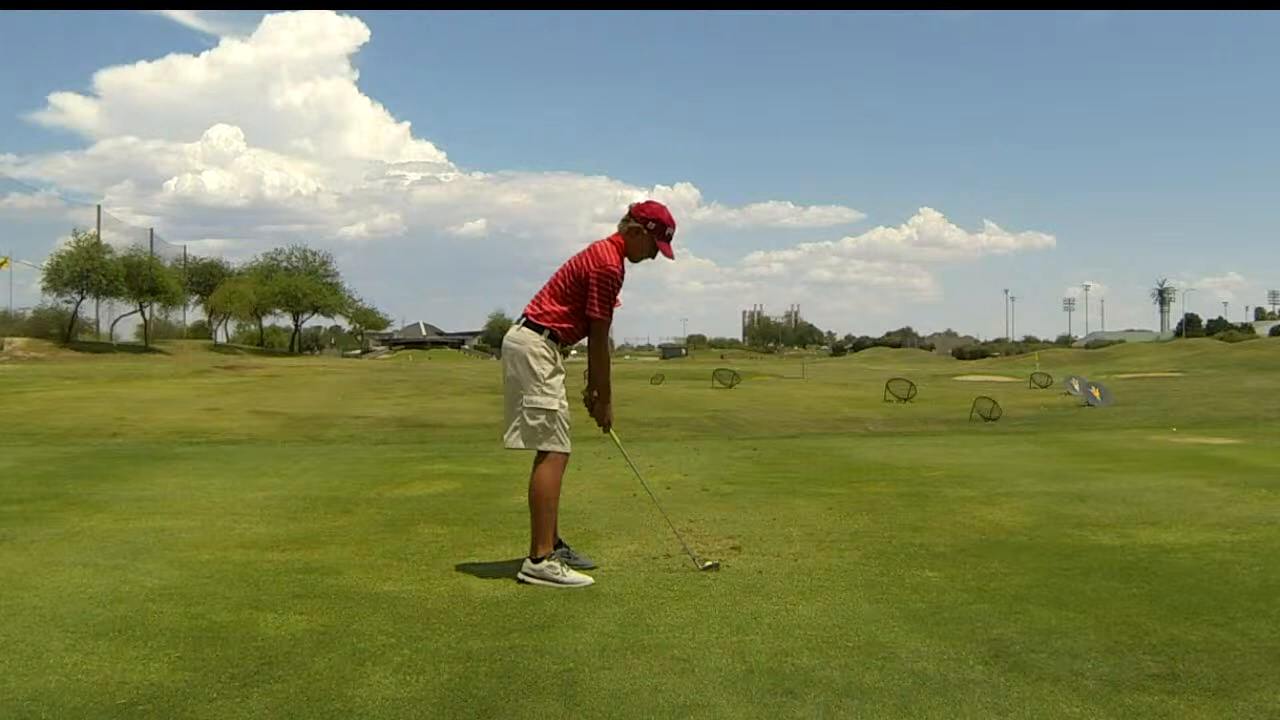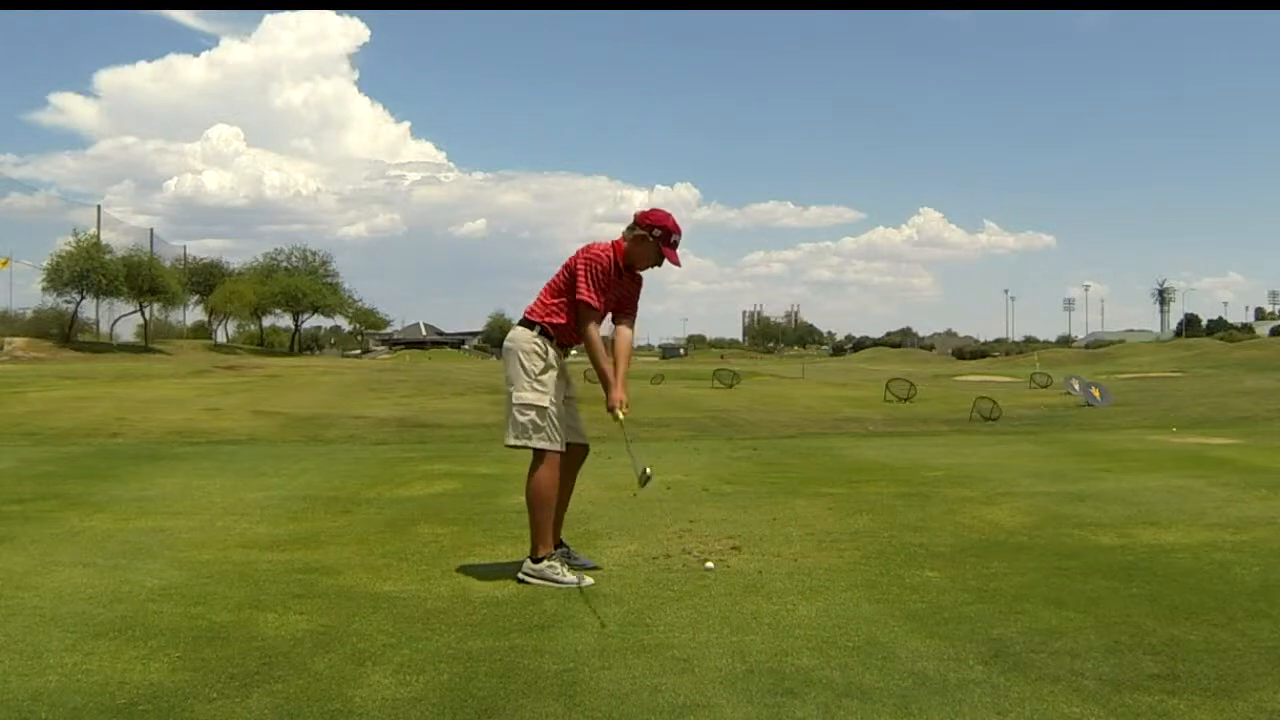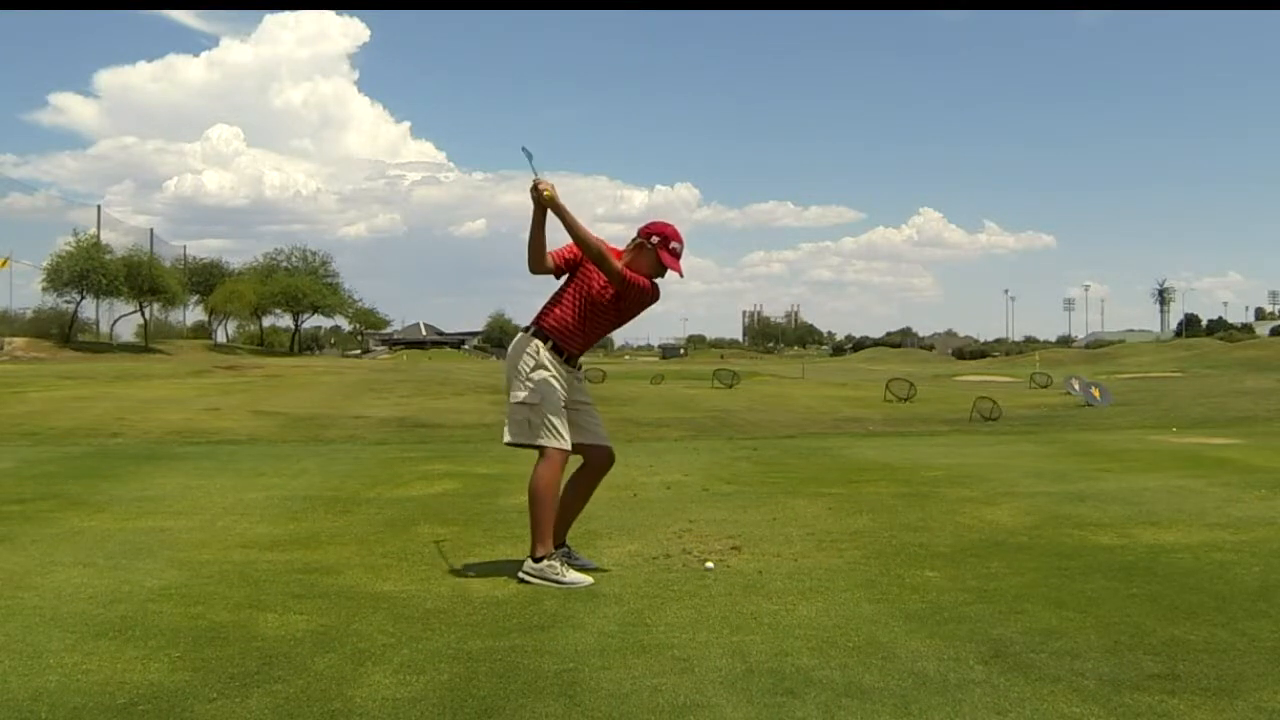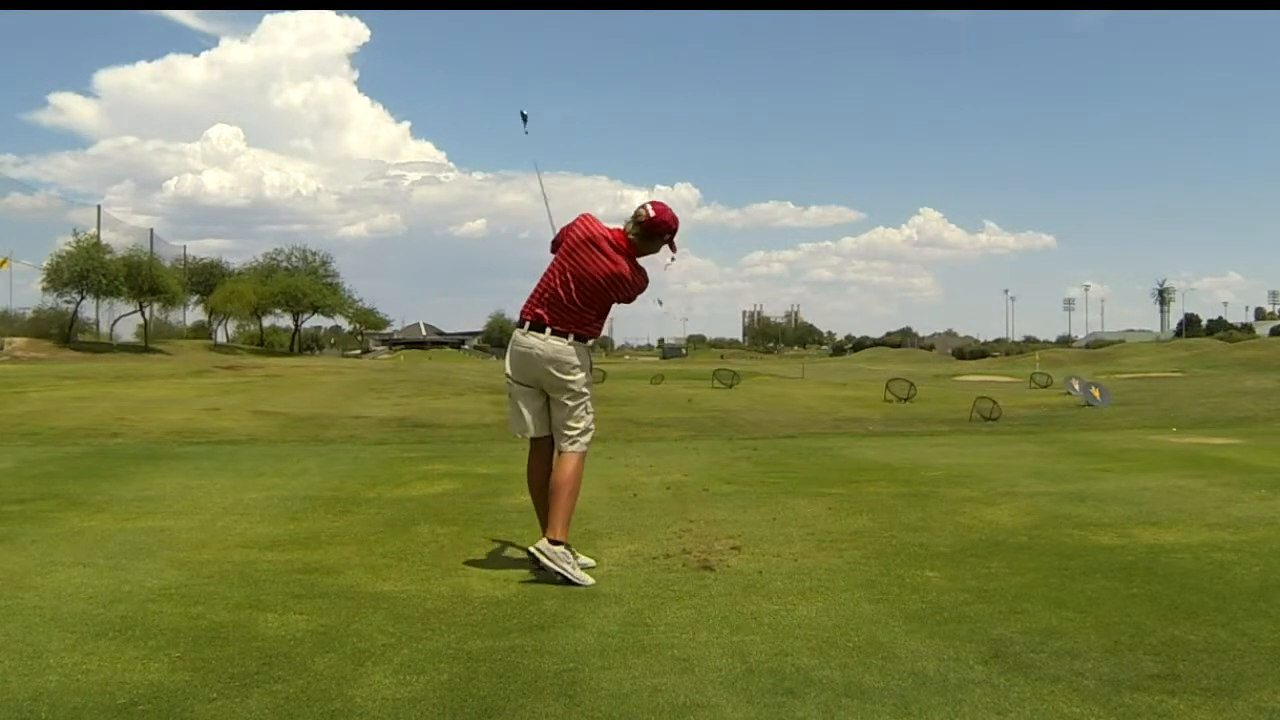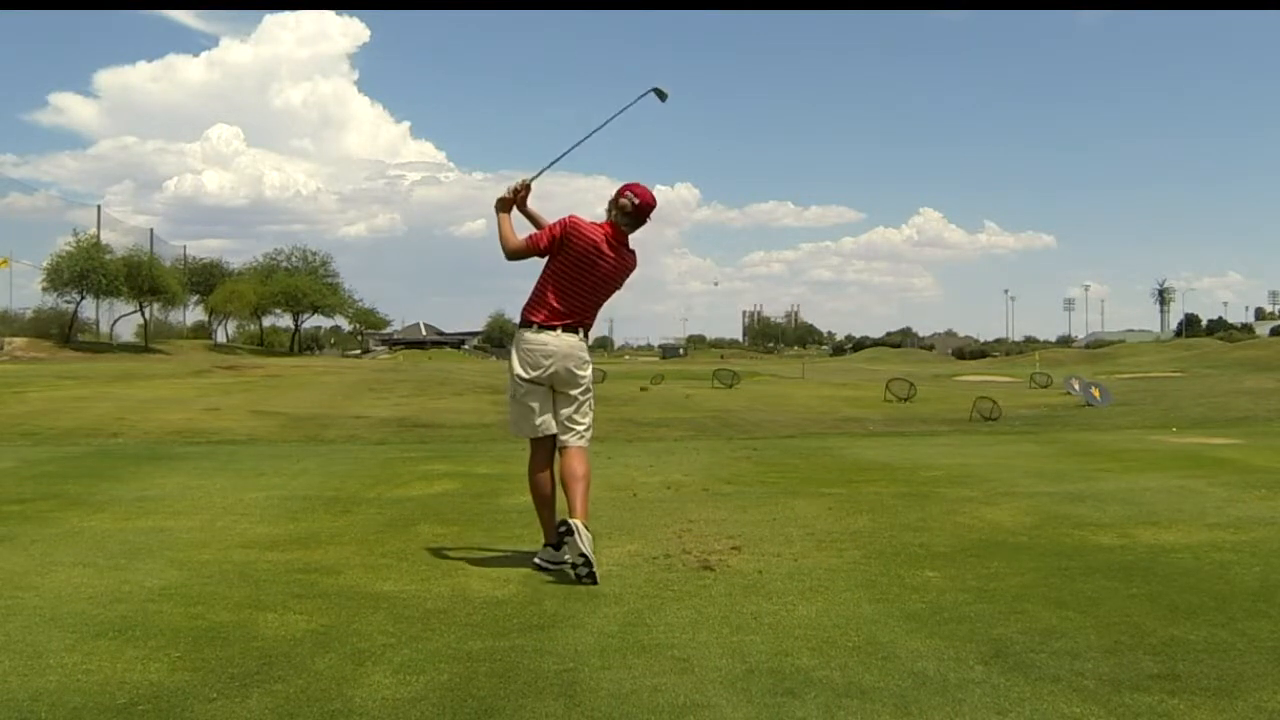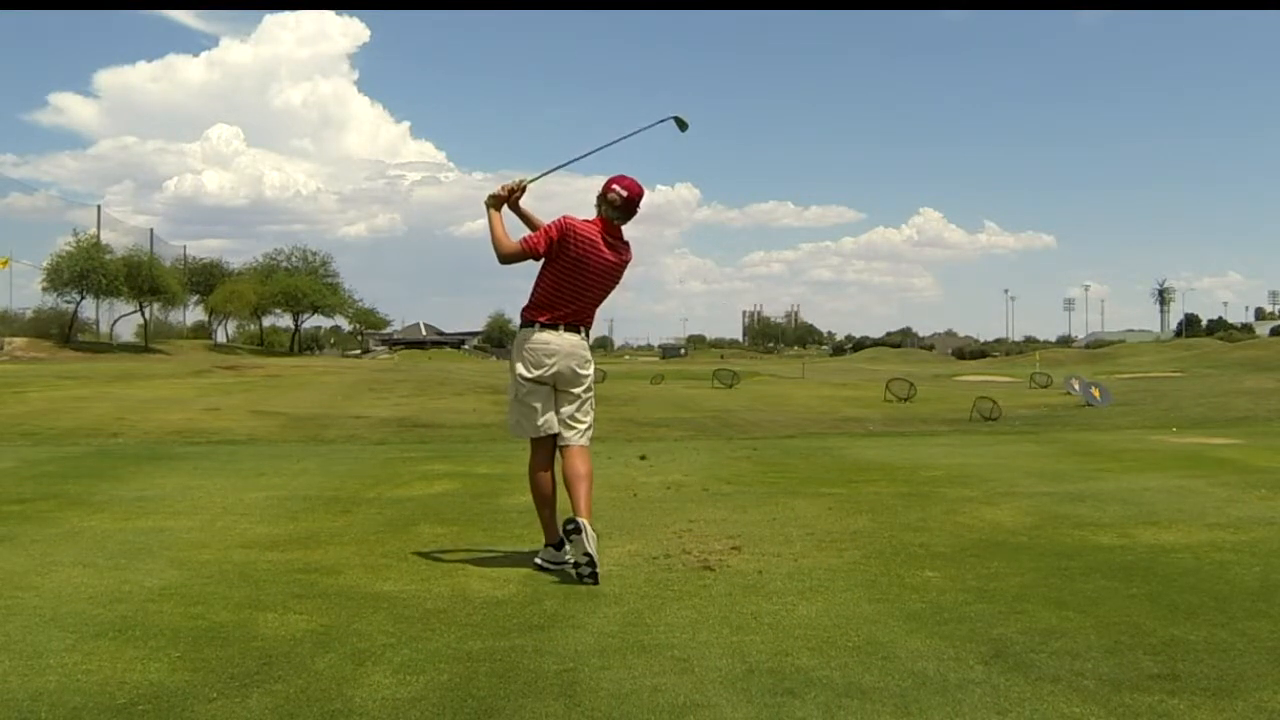
dt=0.5s
person 1, frame 1
left shoulder: (604, 255)
right shoulder: (608, 264)
left elbow: (594, 333)
right elbow: (599, 338)
left wrist: (592, 386)
right wrist: (605, 399)
left hip: (533, 344)
right hip: (535, 347)
left knee: (551, 449)
right knee: (553, 451)
left ankle: (550, 545)
right ankle: (539, 560)
person 1, frame 2
left shoulder: (632, 282)
right shoulder: (597, 256)
left elbow: (624, 331)
right elbow: (587, 328)
left wrist: (620, 386)
right wrist: (609, 387)
left hip: (554, 354)
right hip: (534, 346)
left knee: (575, 449)
right knee: (550, 452)
left ankle: (553, 545)
right ankle: (539, 560)
person 1, frame 3
left shoulder: (646, 291)
right shoulder: (590, 251)
left elbow: (606, 264)
right elbow: (538, 266)
left wrist: (559, 208)
right wrist: (540, 211)
left hip: (566, 368)
right hip: (536, 352)
left knee: (601, 457)
right knee: (554, 451)
left ankle: (555, 545)
right ankle: (540, 558)
person 1, frame 4
left shoulder: (586, 224)
right shoulder: (635, 280)
left hip: (524, 340)
right hip: (567, 352)
left knee: (540, 444)
right knee: (572, 447)
left ankle: (552, 540)
right ankle: (554, 542)
person 1, frame 5
left shoulder: (576, 228)
right shoulder: (627, 262)
left elbow: (513, 250)
left wrist: (504, 211)
right wrist: (526, 210)
left hip: (532, 342)
right hip: (573, 348)
left knee: (541, 446)
right knee: (574, 443)
left ankle: (553, 545)
right ankle: (577, 523)
person 1, frame 6
left shoulder: (571, 228)
right shoulder: (623, 254)
left elbow: (506, 253)
left wrist: (495, 210)
right wrist: (518, 209)
left hip: (535, 341)
right hip: (576, 346)
left knee: (542, 445)
right knee: (575, 442)
left ankle: (553, 544)
right ankle: (581, 521)
